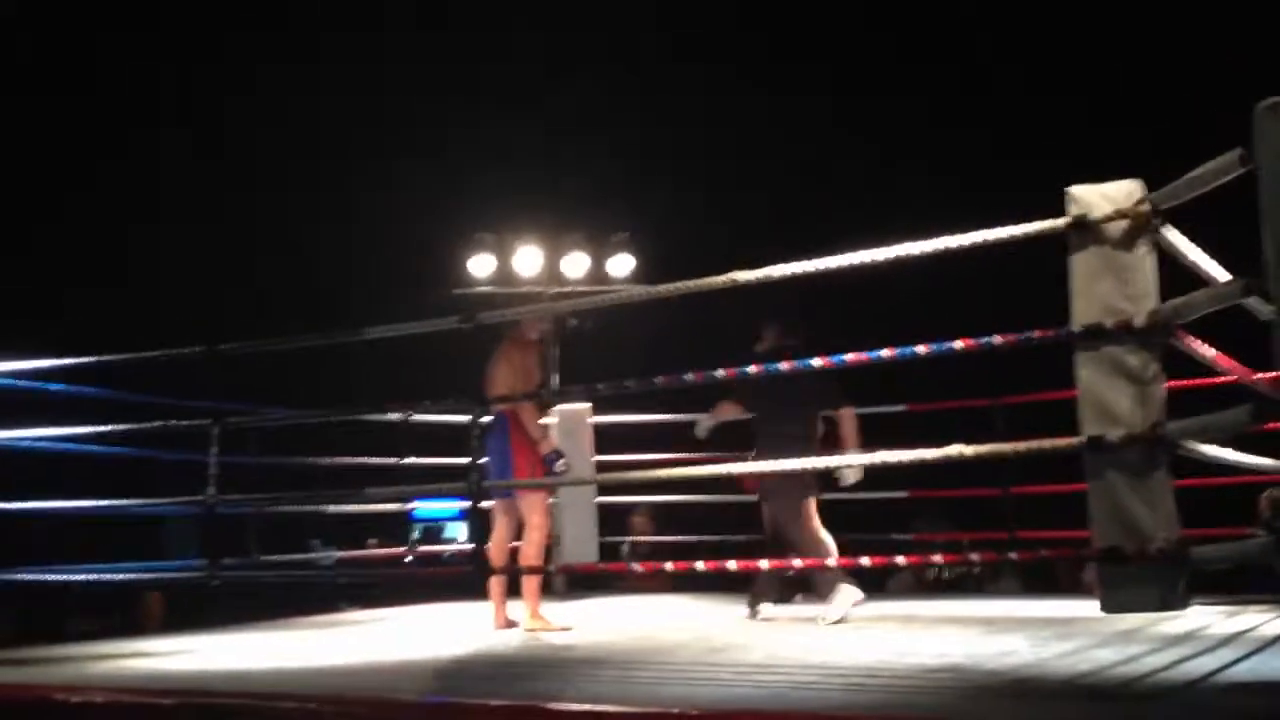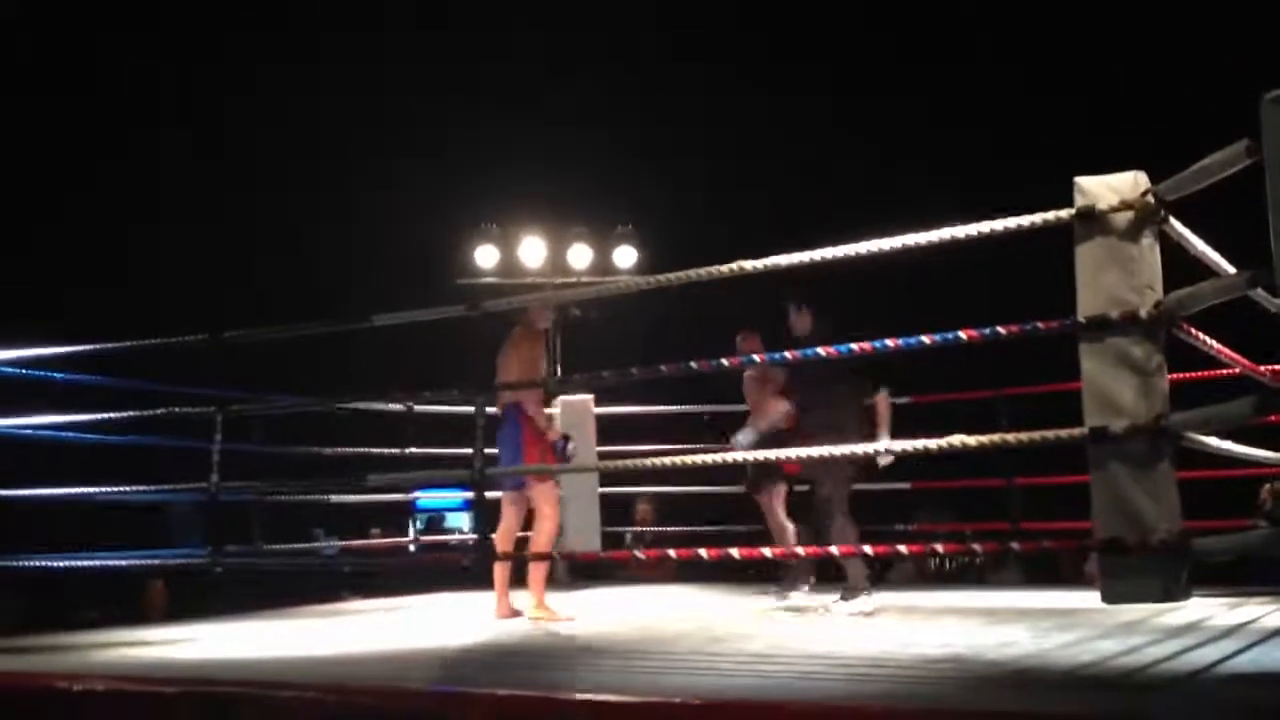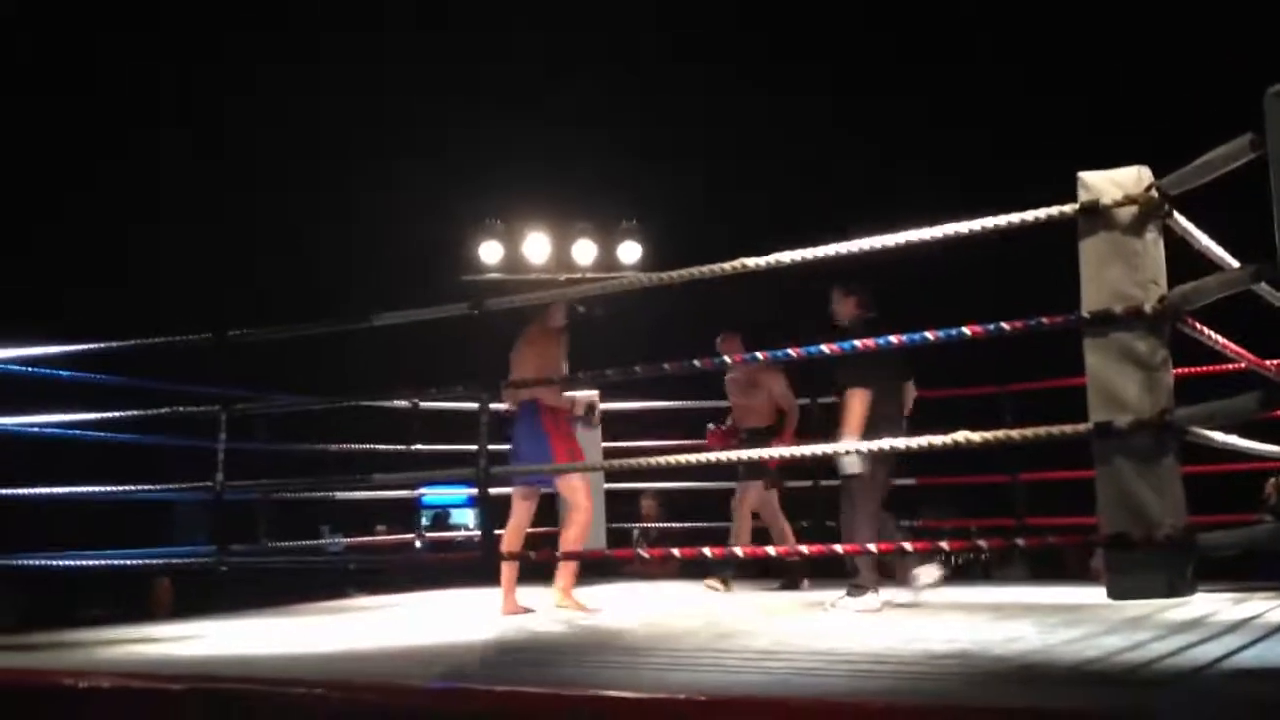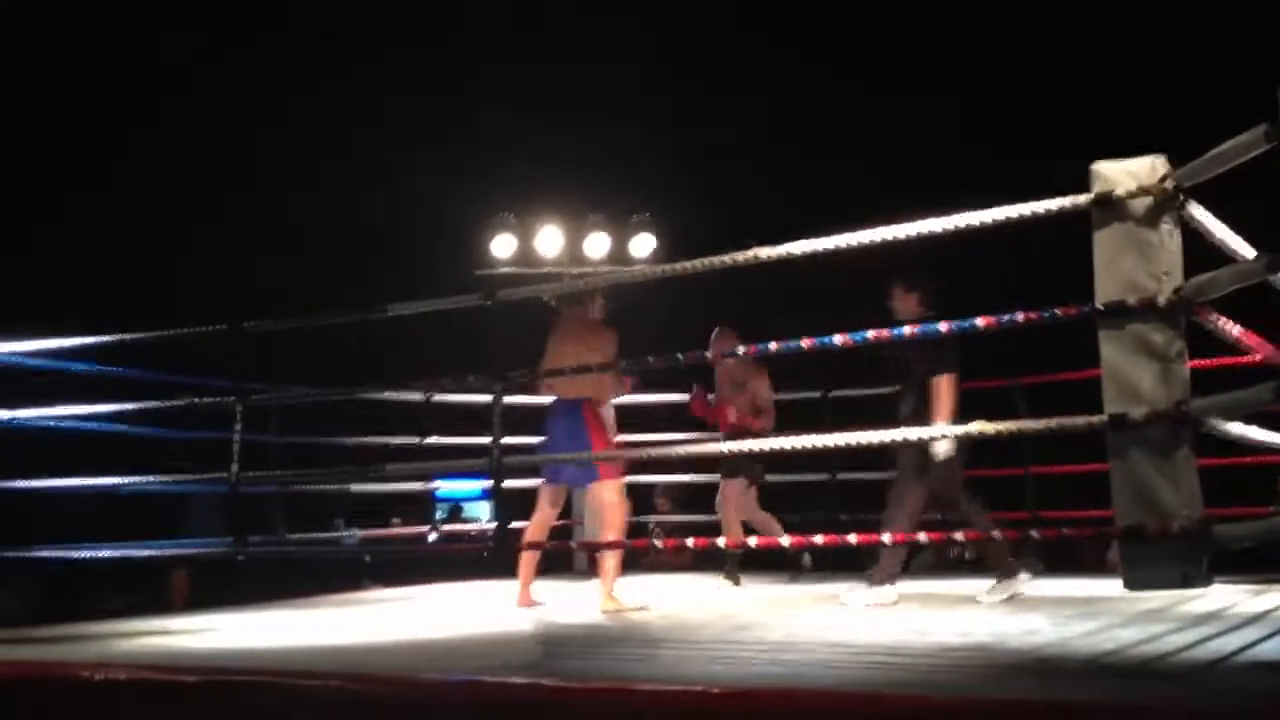
dt=0.2s
person 1, frame 1
left shoulder: (764, 362)
left elbow: (738, 404)
right elbow: (844, 411)
left wrist: (708, 420)
right wrist: (851, 454)
left hip: (775, 454)
right hip: (804, 454)
left knee: (789, 525)
right knee: (786, 523)
left ankle: (839, 586)
right ankle: (761, 601)
person 1, frame 2
left shoulder: (805, 350)
left elbow: (788, 401)
right elbow: (879, 393)
left wrist: (752, 429)
right wrist: (883, 435)
left hip: (822, 442)
right hip: (852, 440)
left knee: (833, 514)
right knee: (828, 511)
left ankle: (858, 591)
person 1, frame 3
left shoulder: (855, 339)
left elbow: (859, 390)
right elbow: (907, 384)
left wrist: (848, 440)
right wrist: (896, 420)
left hip: (869, 436)
right hip: (890, 431)
left knee: (856, 513)
right knee: (872, 510)
left ankle: (864, 590)
right ankle: (915, 568)
person 1, frame 4
left shoulder: (922, 333)
right shoulder: (929, 333)
left elbow: (944, 378)
left wrist: (941, 427)
left knee: (903, 505)
right knee: (959, 503)
left ankle: (883, 582)
right ankle: (1008, 570)
person 2, frame 1
left shoulder: (503, 351)
right shoulder: (523, 347)
right elbow: (523, 399)
right wrist: (544, 442)
left hip: (499, 433)
right hip: (516, 434)
left knee: (502, 529)
right knee: (537, 523)
left ankle: (499, 613)
right ankle: (532, 613)
person 2, frame 2
left shoulder: (515, 340)
right shoulder: (531, 338)
right elbow: (525, 392)
right wrist: (550, 430)
left hip: (510, 426)
right hip: (526, 426)
left knee: (510, 520)
right knee: (548, 514)
left ankle: (502, 603)
right ankle: (537, 603)
person 2, frame 3
left shoulder: (526, 339)
right shoulder: (550, 337)
left elbow: (509, 395)
right elbow: (543, 389)
right wrist: (575, 407)
left hip: (523, 424)
right hip: (545, 422)
left knee: (519, 516)
right knee: (581, 505)
left ankle: (508, 599)
right ankle: (563, 588)
person 2, frame 4
left shoulder: (559, 334)
right shoulder: (601, 334)
left elbow: (545, 384)
right elbow: (608, 390)
right wrist: (623, 383)
left hip: (558, 419)
right hip: (584, 420)
left knee: (545, 511)
right knee: (615, 508)
left ankle: (523, 591)
right ankle: (607, 595)
person 3, frame 1
left shoulder: (797, 384)
right shoulder: (769, 385)
left elbow: (815, 426)
right wrist: (756, 458)
left hip: (791, 456)
right hip: (774, 456)
left knee: (808, 523)
right knee: (775, 522)
left ankle: (831, 581)
right ankle: (789, 584)
person 3, frame 2
left shoulder: (780, 373)
right shoulder: (747, 377)
right wrist: (746, 437)
left hip: (778, 442)
right hip: (762, 445)
left knee: (774, 508)
right knee: (772, 513)
left ankle: (796, 571)
right ankle: (798, 572)
person 3, frame 3
left shoulder: (767, 374)
right shoulder: (730, 379)
left elbow: (792, 409)
left wrist: (783, 439)
right wrist: (724, 432)
left hip: (765, 443)
right hip: (746, 443)
left knee: (740, 505)
right knee: (770, 512)
left ankle: (726, 574)
right ankle: (795, 572)
person 3, frame 4
left shoulder: (754, 374)
right shoulder: (720, 372)
left elbow: (769, 418)
left wrist: (742, 419)
right wrist: (703, 406)
left hip: (748, 442)
right hip: (734, 441)
left knee: (726, 503)
right knee: (747, 511)
left ankle: (732, 569)
right ankle: (795, 552)
